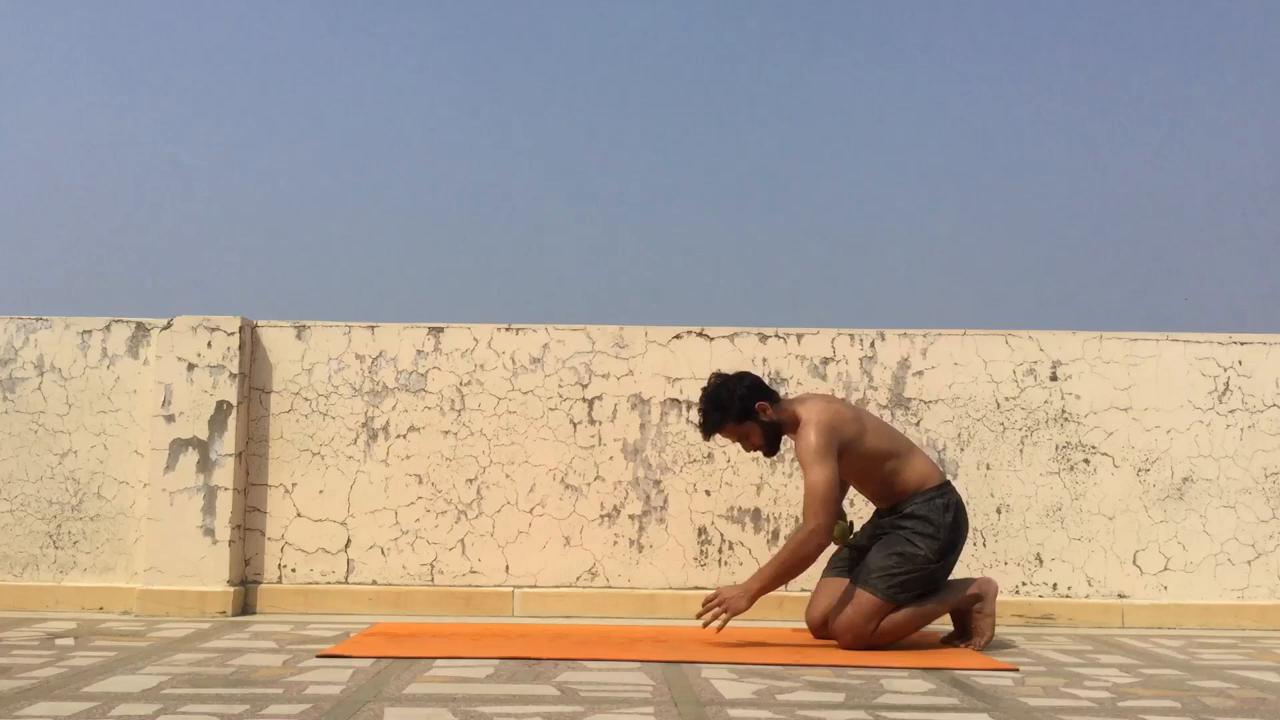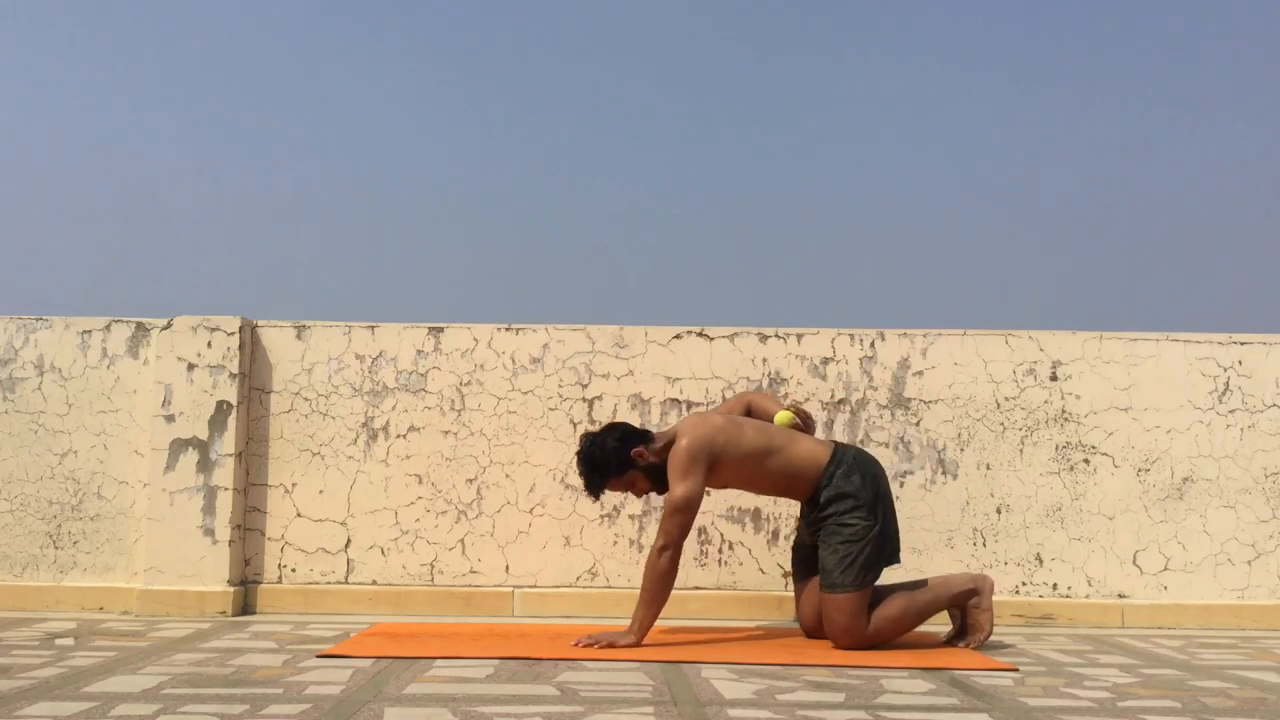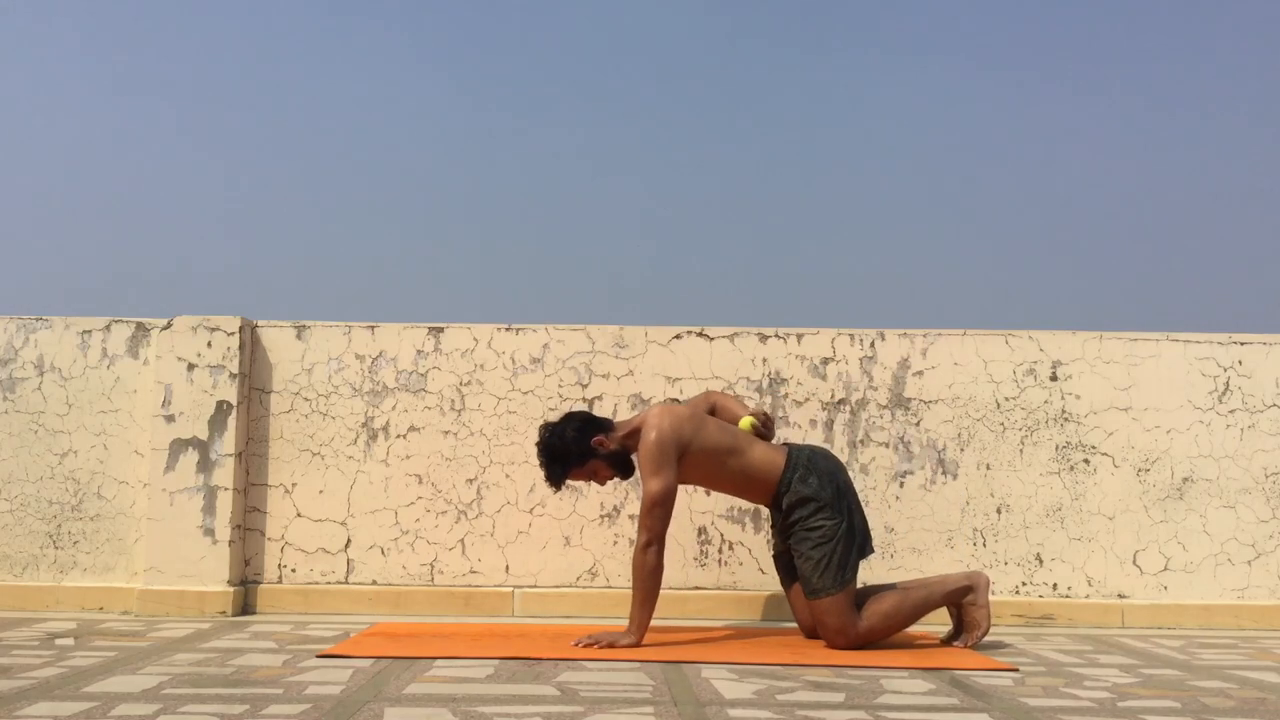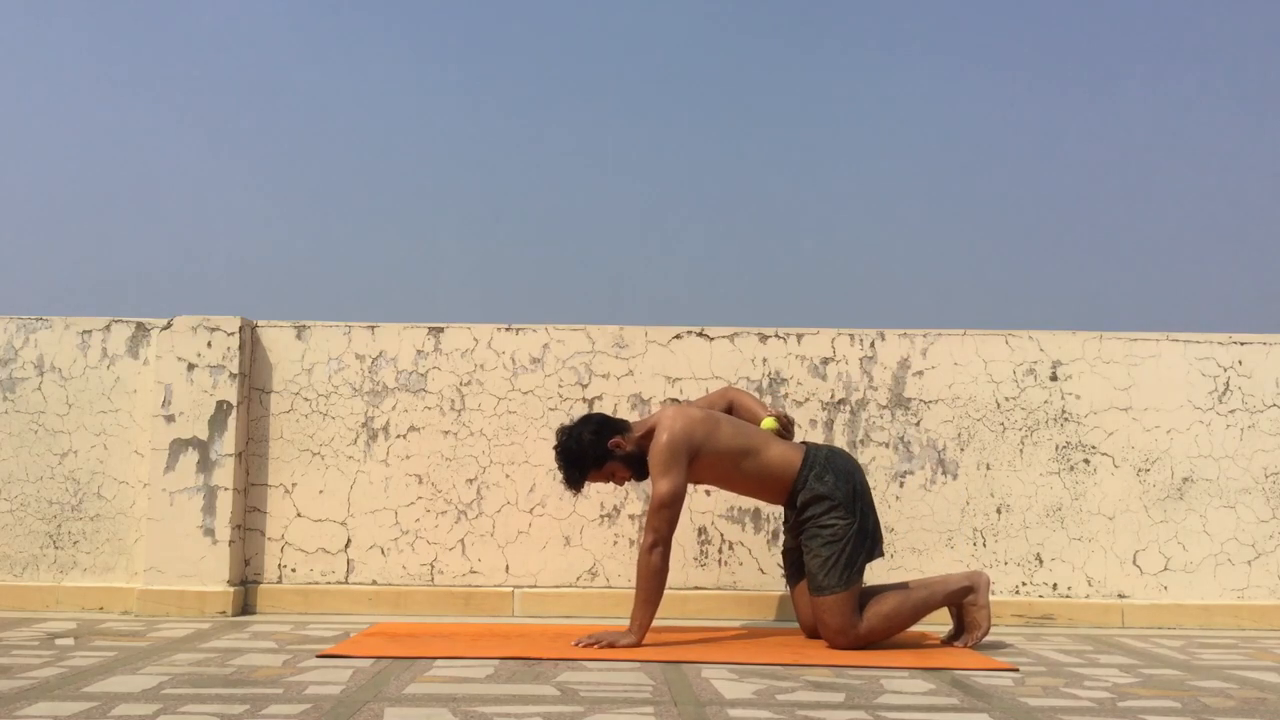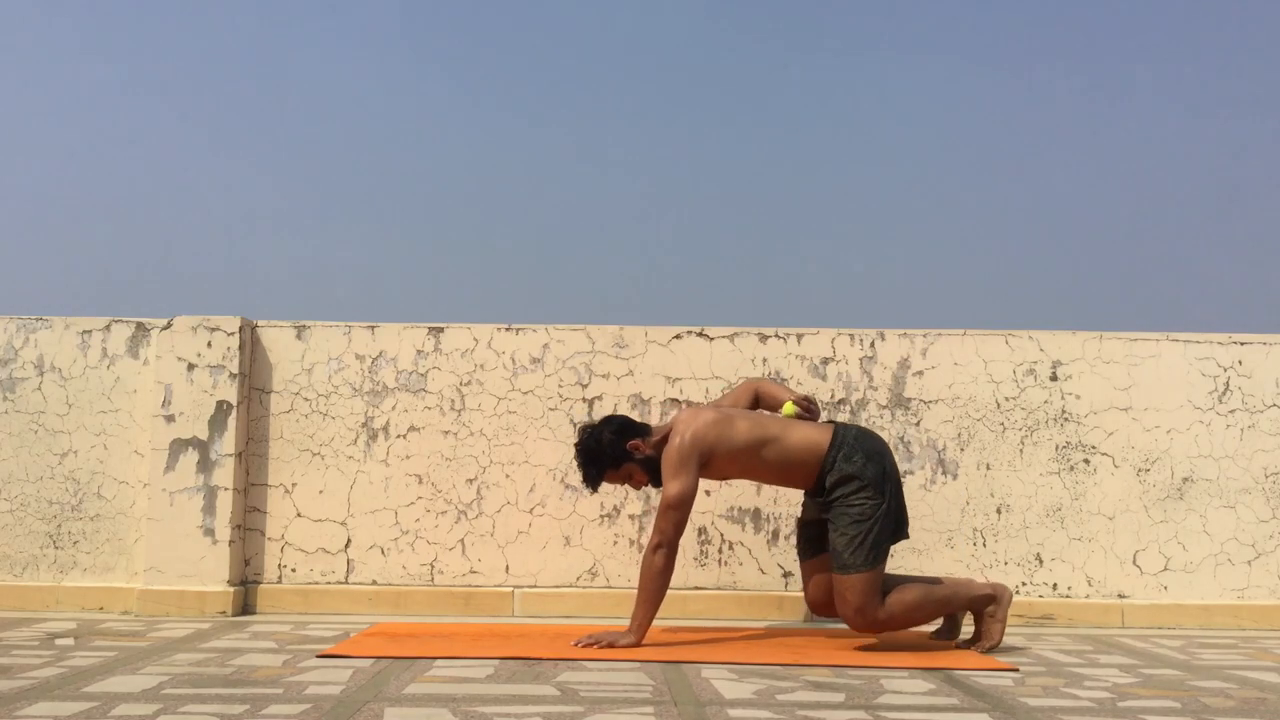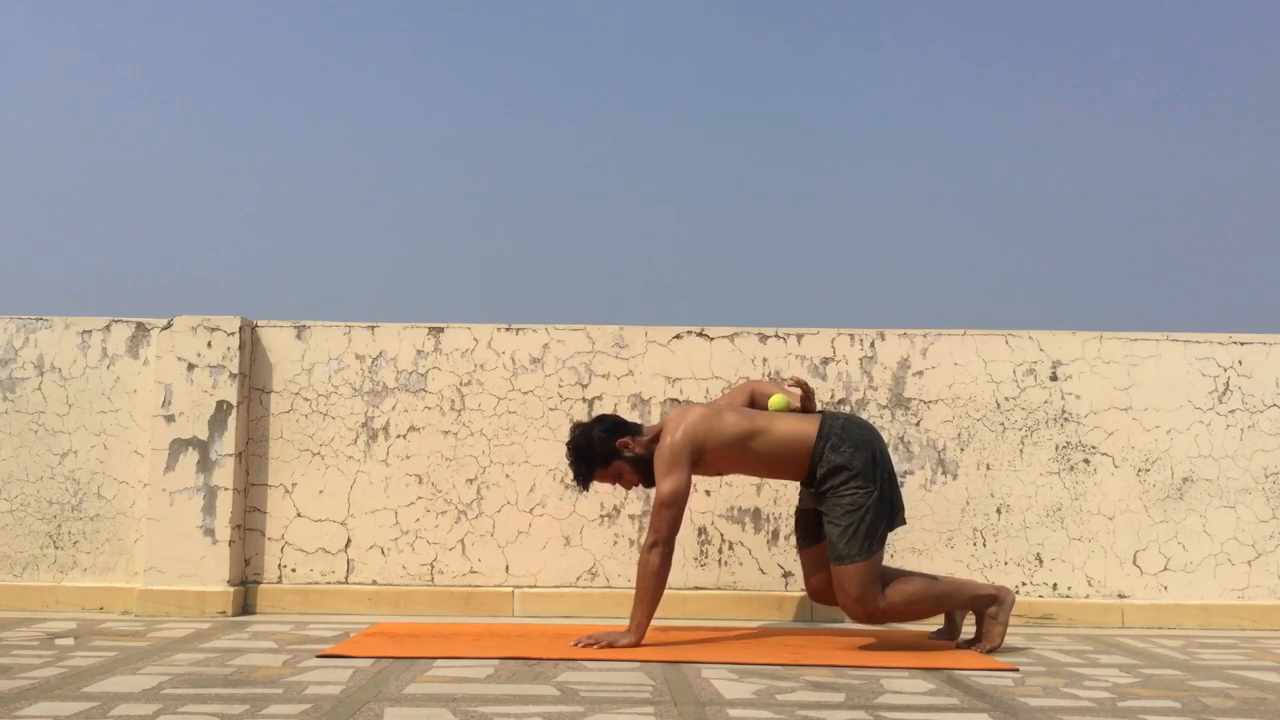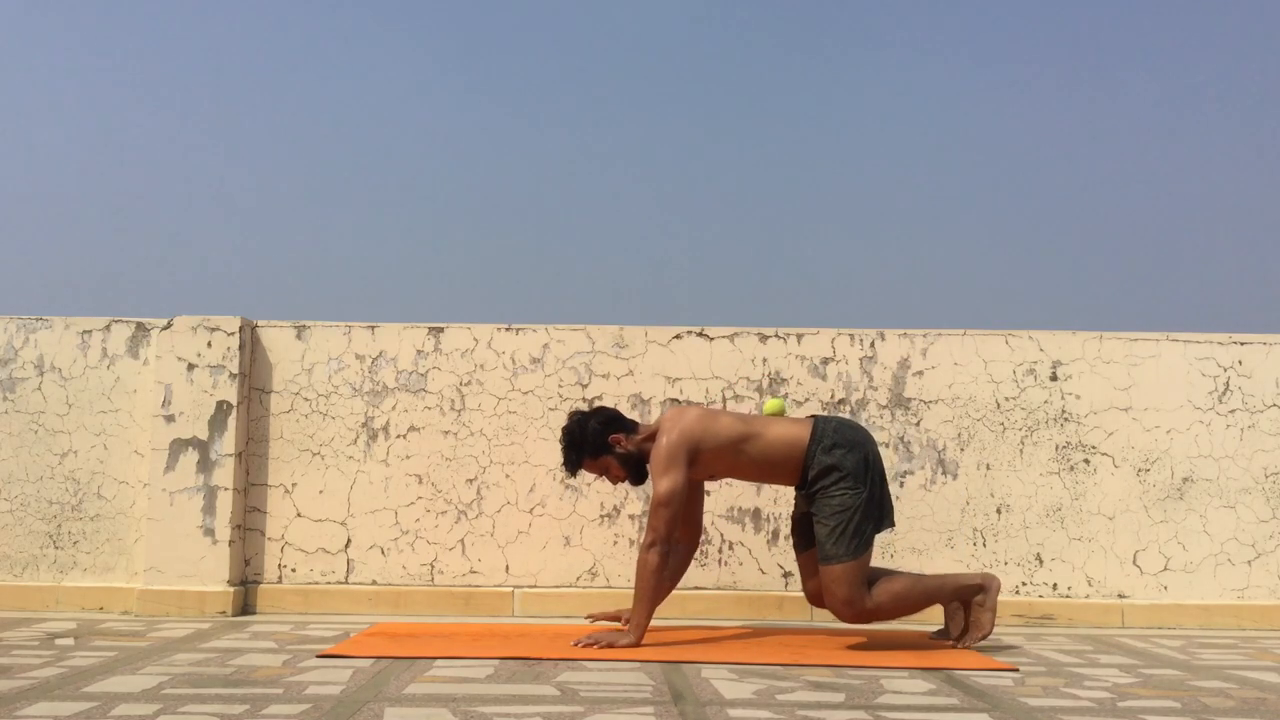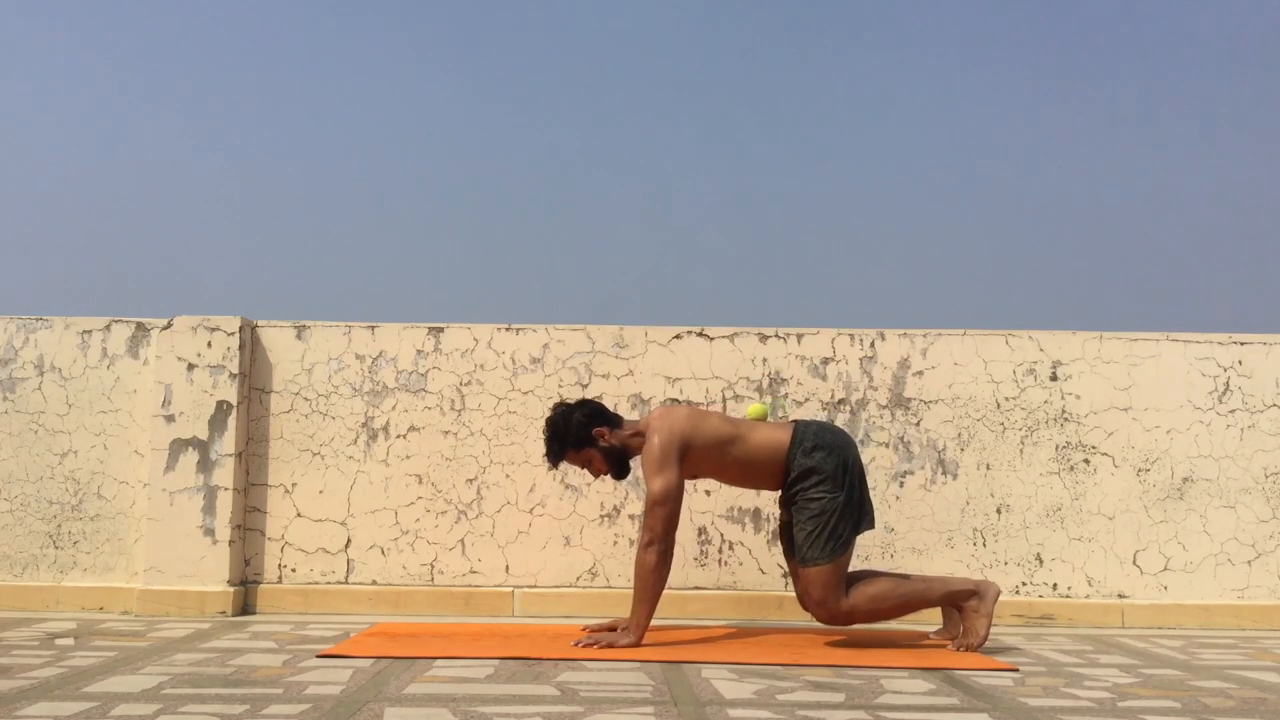
dt=0.7s
person 1, frame 1
left shoulder: (814, 431)
right shoulder: (802, 409)
left elbow: (815, 534)
left wrist: (748, 592)
left hip: (929, 515)
right hip: (893, 513)
left knee: (850, 631)
right knee: (820, 622)
left ankle: (968, 594)
right ankle: (950, 591)
person 1, frame 2
left shoulder: (684, 450)
right shoulder: (691, 435)
left elbow: (666, 549)
right elbow: (748, 399)
left wrist: (635, 632)
right wrist: (785, 416)
left hip: (849, 487)
right hip: (822, 495)
left knee: (848, 634)
right knee: (814, 625)
left ankle: (966, 588)
right ankle: (951, 595)
person 1, frame 3
left shoulder: (654, 437)
right shoulder: (659, 426)
left elbow: (650, 543)
right elbow: (711, 398)
left wrist: (633, 633)
right wrist: (749, 418)
left hip: (810, 487)
right hip: (795, 494)
left knee: (845, 633)
right knee: (815, 624)
left ankle: (963, 586)
right ankle: (947, 592)
person 1, frame 4
left shoulder: (667, 440)
right shoulder: (672, 423)
left elbow: (655, 543)
right elbow: (728, 396)
left wrist: (635, 632)
right wrist: (769, 420)
left hip: (827, 486)
right hip: (808, 494)
left knee: (845, 634)
right knee: (815, 624)
left ankle: (964, 587)
right ankle: (946, 591)
person 1, frame 5
left shoulder: (680, 444)
right shoulder: (696, 425)
left elbow: (662, 545)
right elbow: (752, 386)
left wrist: (634, 633)
right wrist: (791, 401)
left hip: (856, 466)
right hip: (830, 474)
left knee: (864, 615)
right knee: (823, 600)
left ankle: (986, 595)
right ankle: (951, 591)
person 1, frame 6
left shoulder: (673, 443)
right shoulder: (690, 427)
left elbow: (658, 544)
right elbow: (750, 389)
left wrist: (634, 632)
right wrist: (798, 405)
left hip: (847, 455)
right hip: (828, 460)
left knee: (864, 605)
right knee: (824, 590)
left ankle: (986, 596)
right ankle: (951, 594)
person 1, frame 7
left shoulder: (669, 443)
right shoulder: (682, 446)
left elbow: (655, 543)
right elbow: (684, 540)
left wrist: (635, 632)
right wrist: (642, 610)
left hip: (840, 456)
right hip: (822, 466)
left knee: (851, 604)
right knee: (823, 593)
left ankle: (974, 587)
right ankle: (947, 595)
person 1, frame 8
left shoulder: (658, 442)
right shoulder: (662, 436)
left elbow: (653, 544)
right elbow: (663, 540)
left wrist: (634, 633)
right wrist: (636, 617)
left hip: (819, 460)
right hip: (810, 465)
left knee: (831, 607)
right knee: (815, 596)
left ankle: (967, 591)
right ankle: (944, 593)
